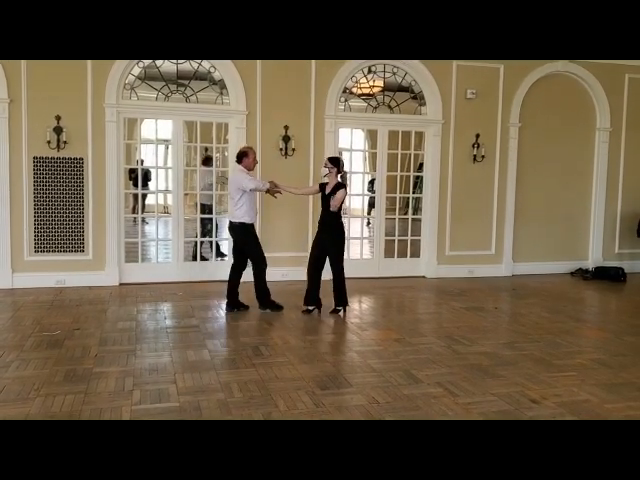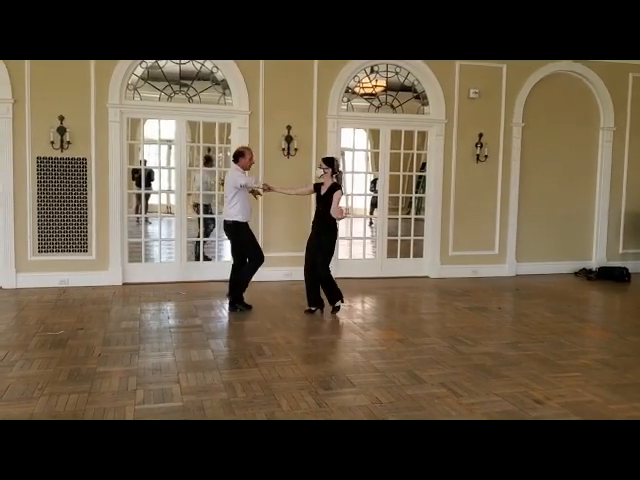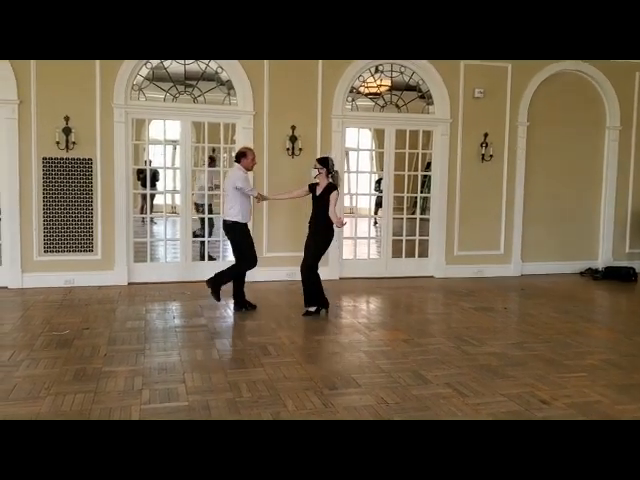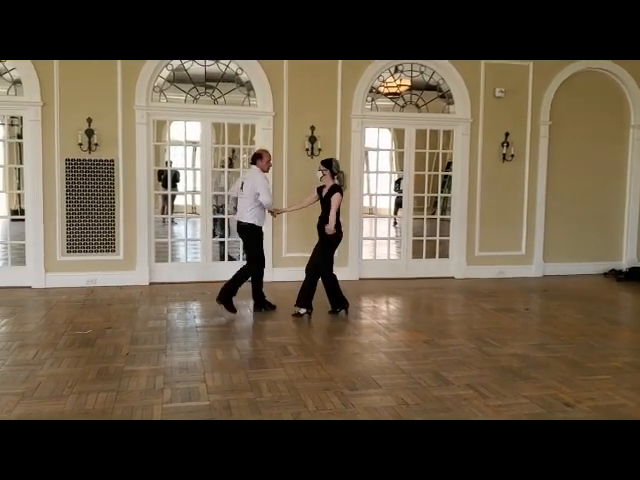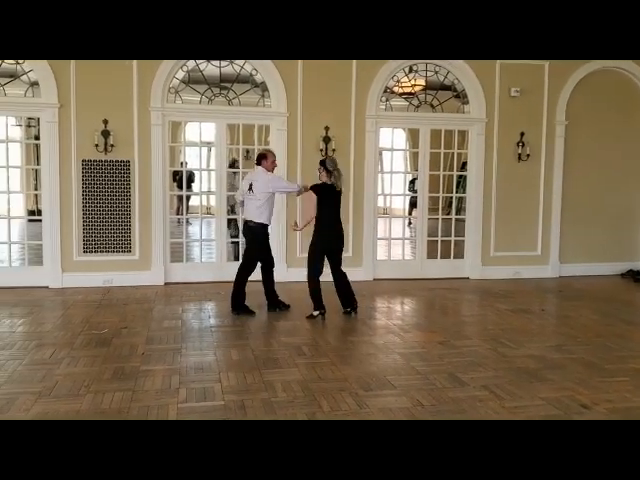
dt=0.2s
person 1, frame 1
left shoulder: (240, 175)
right shoulder: (240, 175)
left elbow: (252, 187)
right elbow: (253, 185)
left wrist: (267, 189)
right wrist: (268, 184)
left hip: (239, 225)
right hip: (242, 226)
left knee: (240, 263)
right knee: (259, 262)
left ankle: (232, 301)
right ankle: (264, 300)
person 1, frame 2
left shoulder: (236, 173)
right shoulder: (236, 174)
right elbow: (244, 182)
left wrist: (251, 189)
right wrist: (259, 185)
left hip: (235, 223)
right hip: (237, 224)
left knee: (240, 261)
right knee: (257, 258)
left ankle: (235, 301)
right ankle: (235, 292)
person 1, frame 3
left shoulder: (234, 173)
right shoulder: (239, 174)
left elbow: (230, 187)
right elbow: (239, 184)
right wrist: (255, 192)
left hip: (232, 222)
right hip: (237, 224)
left knee: (244, 260)
right knee: (250, 261)
left ankle: (240, 301)
right ankle: (216, 281)
person 1, frame 4
left shoulder: (246, 176)
right shoulder: (259, 177)
left elbow: (233, 193)
right elbow: (266, 201)
right wrist: (273, 208)
left hip: (246, 225)
right hip: (251, 228)
left knee: (258, 263)
right knee: (255, 264)
left ankle: (259, 301)
right ankle: (226, 294)
person 1, frame 5
left shoulder: (250, 177)
right shoulder: (267, 178)
left elbow: (239, 198)
right elbow: (289, 187)
right wrist: (303, 188)
left hip: (251, 225)
right hip: (257, 227)
left knee: (267, 263)
right knee: (248, 264)
left ankle: (273, 302)
right ankle: (237, 304)
person 2, frame 1
left shoulder: (341, 188)
right shoulder: (322, 186)
left elbow: (334, 209)
right elbow: (300, 191)
left wrist: (334, 205)
right wrist: (279, 186)
left hip: (335, 231)
right hip: (322, 230)
left knee: (336, 268)
right knee: (313, 266)
left ankle: (340, 304)
right ankle: (312, 302)
person 2, frame 2
left shoulder: (336, 189)
right shoulder: (317, 187)
left elbow: (333, 210)
right elbow: (294, 191)
left wrist: (339, 216)
right wrist: (273, 189)
left hip: (328, 232)
right hip: (316, 230)
left knee: (320, 267)
right knee: (309, 267)
left ankle: (336, 299)
right ankle: (315, 303)
person 2, frame 3
left shoulder: (332, 189)
right shoulder: (313, 187)
left elbow: (331, 211)
right elbow: (291, 195)
left wrist: (337, 222)
right wrist: (268, 198)
left hip: (323, 232)
right hip: (313, 231)
left knee: (307, 267)
right knee: (311, 267)
left ankle: (312, 304)
right ankle: (321, 303)
person 2, frame 4
left shoulder: (336, 190)
right shoulder: (322, 189)
left elbow: (333, 212)
right elbow: (304, 204)
left wrist: (331, 227)
right wrist: (282, 210)
left hip: (331, 235)
right hip: (327, 235)
left knee: (313, 268)
right knee: (325, 270)
left ankle: (304, 306)
right ankle: (339, 303)
person 2, frame 5
left shoulder: (315, 188)
right shoulder: (337, 188)
left elbow: (312, 214)
left wrist: (301, 227)
left hip: (321, 235)
right hip: (337, 234)
left knee: (314, 272)
right knee: (337, 270)
left ankle: (318, 308)
right ankle: (349, 304)
